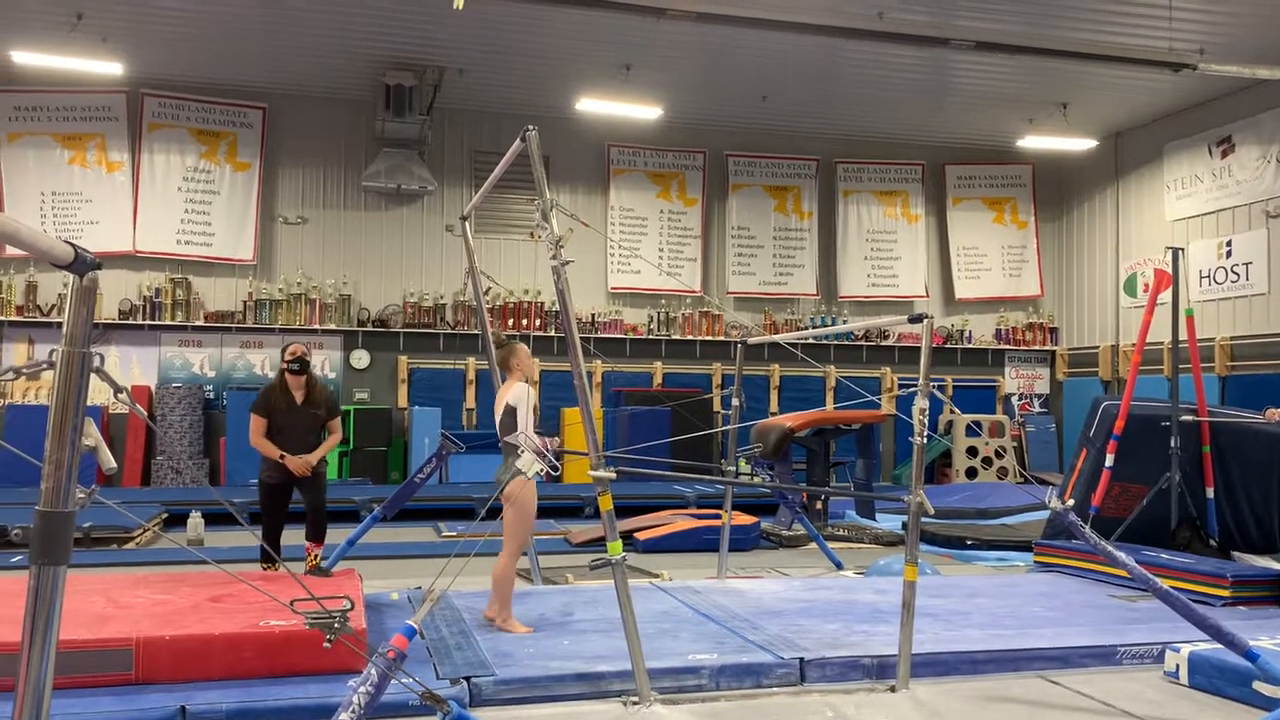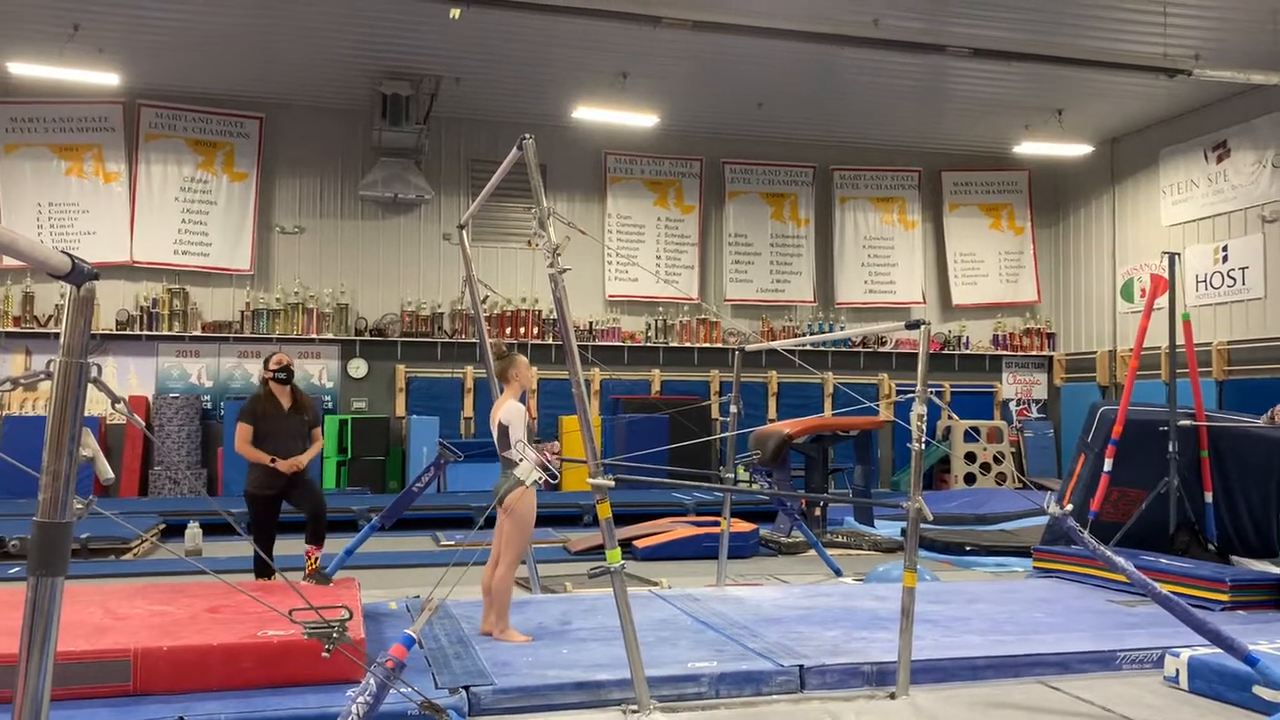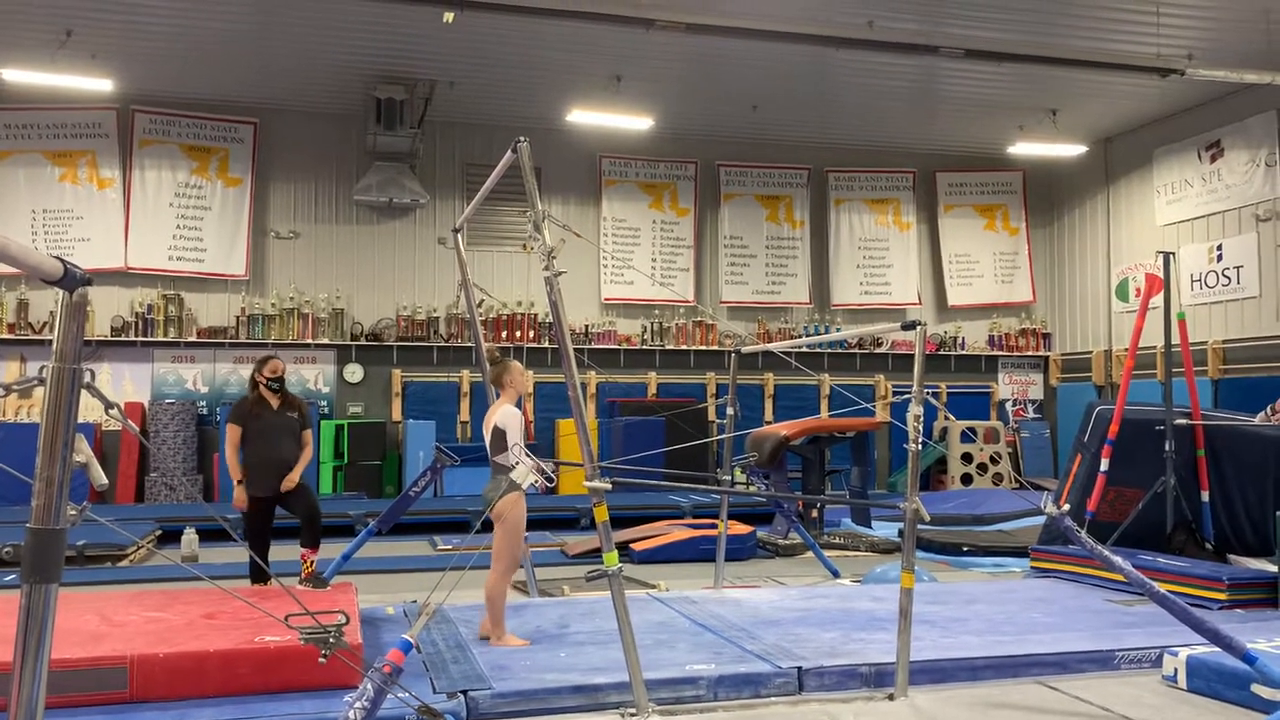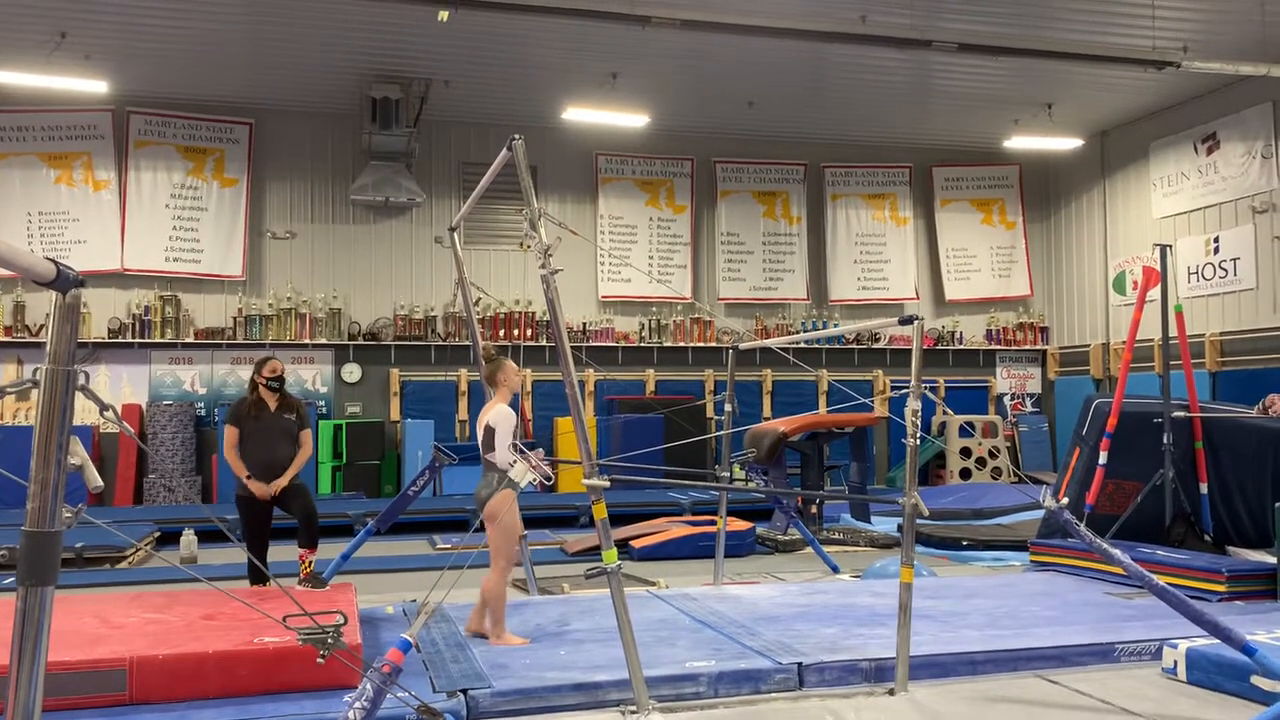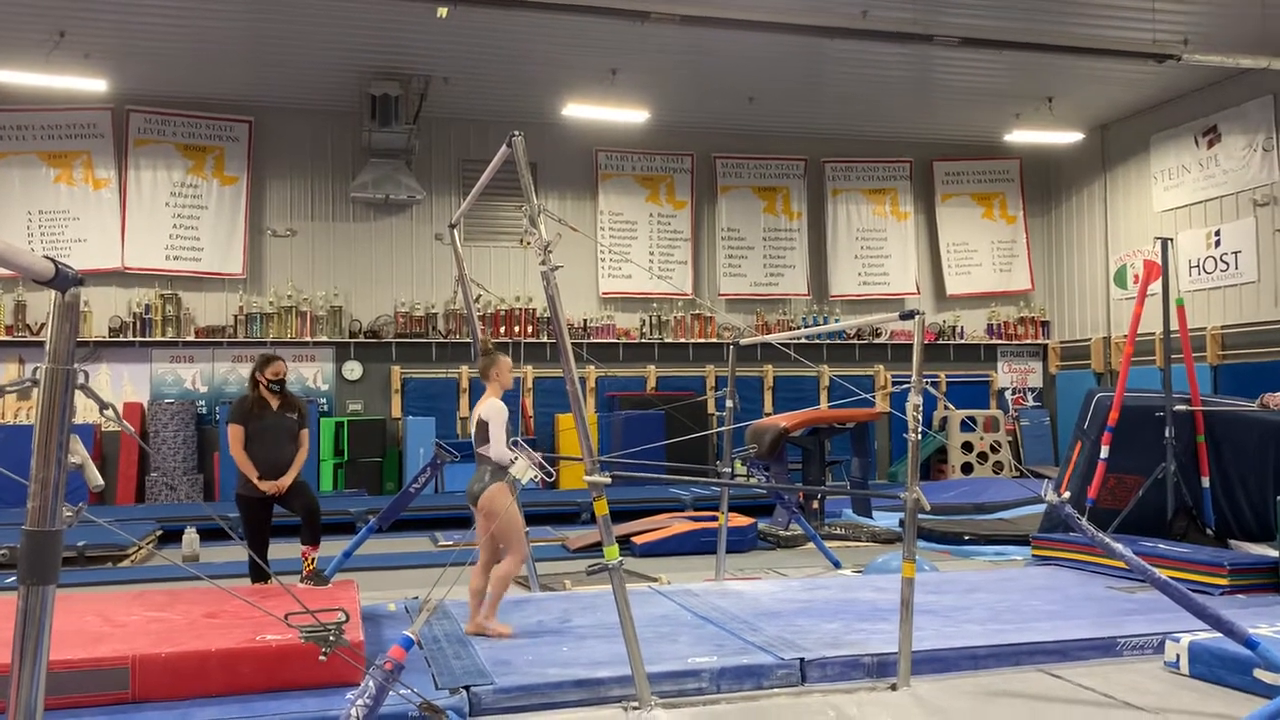
dt=0.4s
person 1, frame 1
left shoulder: (504, 393)
right shoulder: (523, 391)
right elbow: (526, 439)
left wrist: (541, 444)
right wrist: (546, 444)
left hip: (510, 473)
right hip: (519, 476)
left knee: (512, 548)
right knee: (512, 550)
left ankle: (495, 607)
right ankle: (505, 616)
person 1, frame 2
left shoulder: (500, 406)
right shoulder: (516, 408)
right elbow: (521, 458)
left wrist: (540, 451)
right wrist: (546, 459)
left hip: (506, 485)
right hip: (519, 488)
left knee: (496, 559)
right knee: (509, 562)
left ankle: (489, 620)
right ankle: (502, 627)
person 1, frame 3
left shoulder: (493, 413)
right shoulder: (512, 413)
right elbow: (516, 461)
left hip: (497, 489)
right hip: (508, 493)
left knee: (509, 564)
right knee: (502, 568)
left ankle: (489, 624)
right ankle: (499, 633)
person 1, frame 4
left shoulder: (488, 411)
right shoulder: (505, 413)
right elbow: (503, 460)
left hip: (488, 488)
right hip: (500, 491)
left knee: (503, 563)
right knee: (501, 566)
left ankle: (478, 620)
right ankle: (498, 632)
person 1, frame 5
left shoulder: (481, 406)
right shoulder: (496, 407)
right elbow: (498, 454)
left wrist: (517, 458)
left hip: (479, 485)
right hip: (493, 487)
left knee: (487, 559)
right knee: (517, 553)
left ankle: (475, 621)
right ankle: (487, 616)
person 2, frame 1
left shoulder: (323, 395)
right shoulder: (268, 395)
left elbow: (336, 434)
right elbow: (256, 438)
left wrist: (315, 456)
right wrist: (286, 458)
left hip: (311, 467)
right hip: (275, 470)
left knee: (318, 508)
right knee: (271, 527)
left ankle: (313, 565)
person 2, frame 2
left shoulder: (306, 404)
right shoulder: (255, 404)
left elbow: (318, 440)
right elbow: (241, 445)
left wrist: (304, 458)
right wrist: (276, 462)
left hip: (297, 478)
right hip: (262, 483)
left knee: (318, 508)
right knee: (263, 540)
left ankle: (312, 570)
person 2, frame 3
left shoulder: (297, 406)
right shoulder: (244, 407)
left elbow: (307, 445)
right elbow: (231, 449)
left wrist: (296, 472)
right wrist: (239, 484)
left hip: (289, 483)
right hip: (256, 488)
left knee: (312, 511)
right knee: (258, 545)
left ankle: (308, 573)
person 2, frame 4
left shoulder: (296, 407)
right shoulder: (242, 408)
left elbow: (307, 447)
right elbow: (229, 450)
left wrist: (285, 478)
right wrist: (250, 481)
left hip: (287, 483)
right hip: (254, 489)
left knee: (309, 512)
right knee: (256, 546)
left ankle: (307, 574)
person 2, frame 5
left shoulder: (295, 405)
right shoulder: (243, 406)
left elbow: (303, 446)
right elbow: (236, 450)
left wrist: (289, 476)
right wrist: (259, 481)
left hip: (287, 481)
right hip: (252, 488)
left knee: (311, 508)
right knee: (257, 545)
left ankle: (309, 571)
